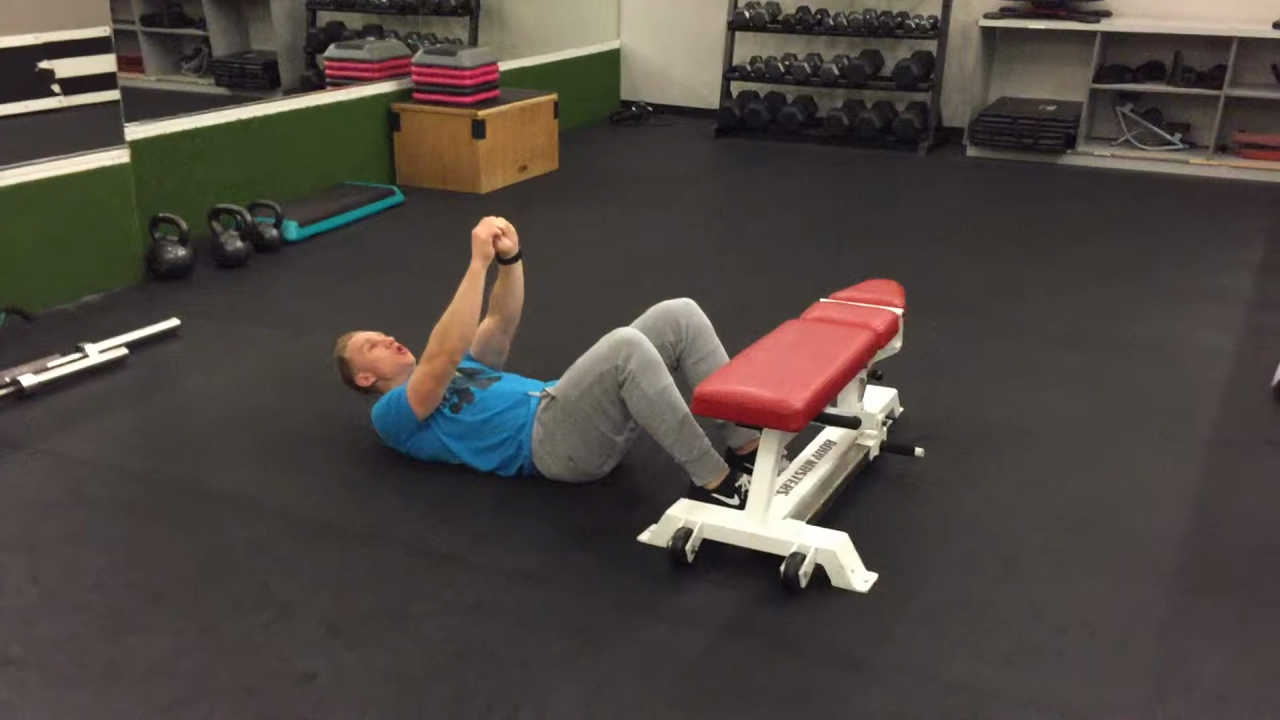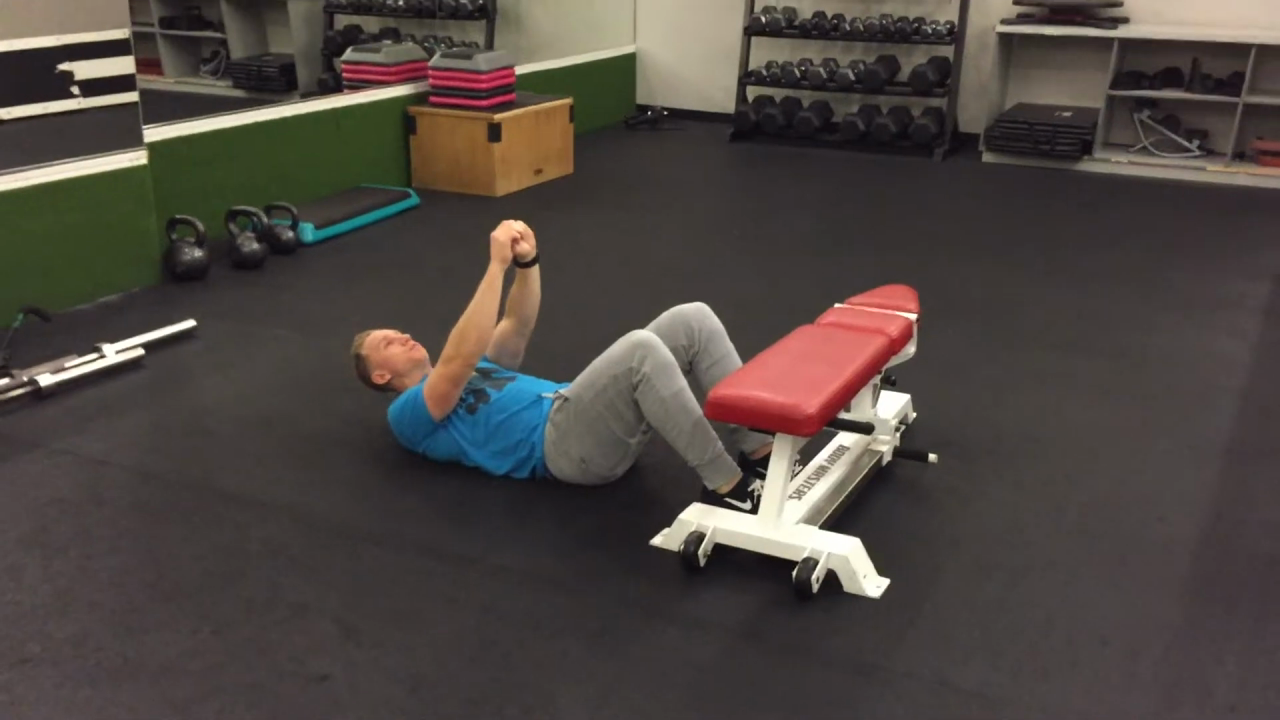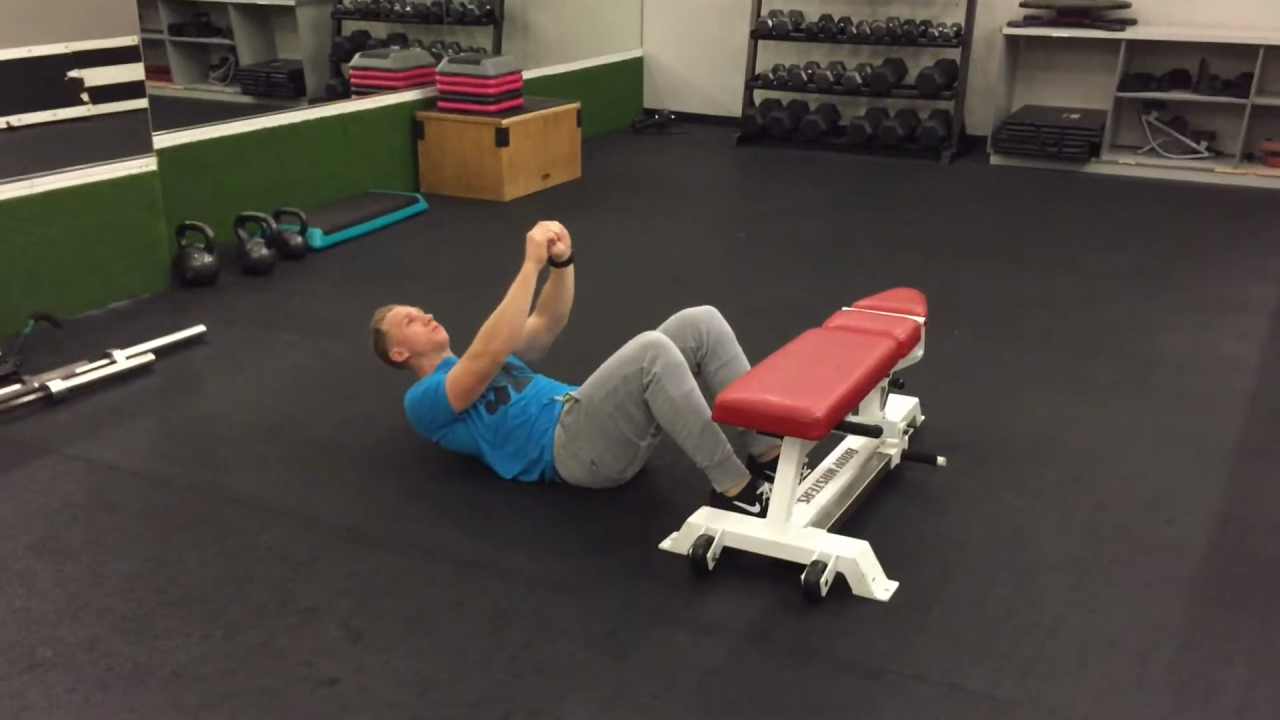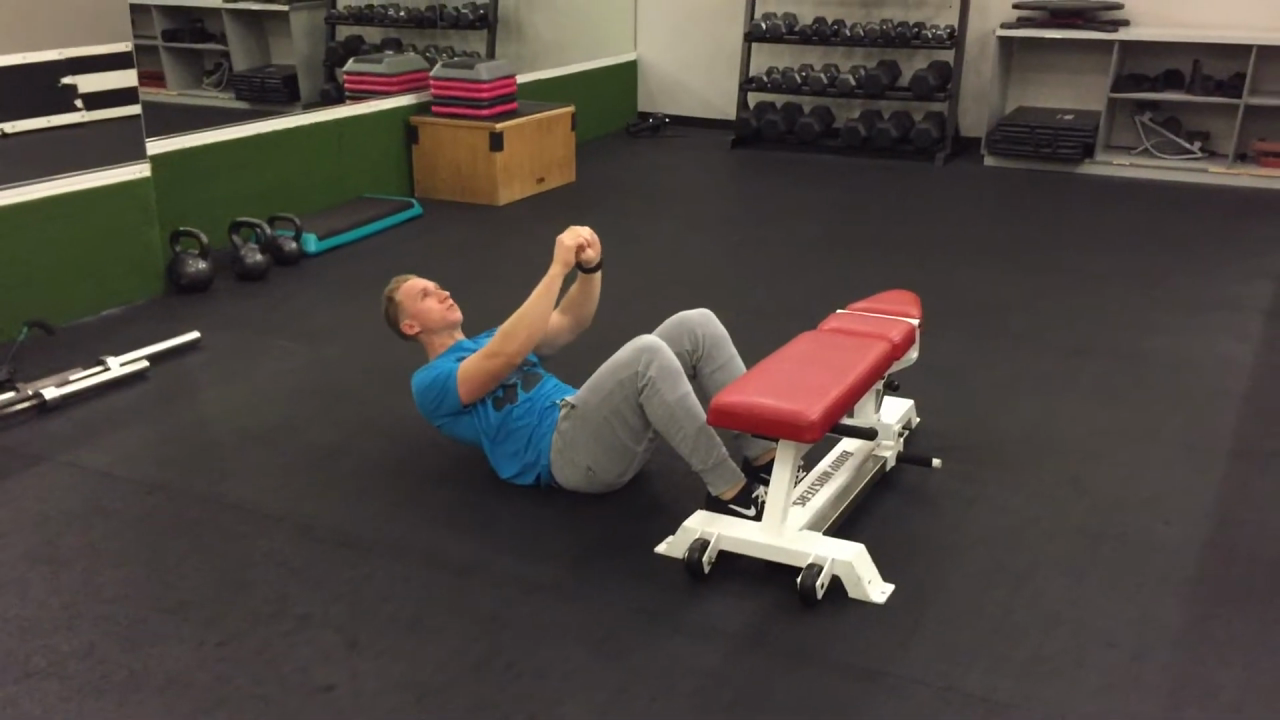
dt=0.4s
person 1, frame 1
left shoulder: (459, 373)
right shoulder: (394, 416)
left elbow: (501, 325)
right elbow: (442, 356)
left wrist: (509, 258)
right wrist: (478, 262)
left hip: (570, 414)
right hip: (549, 443)
left knee: (679, 316)
right knee: (627, 346)
left ankle: (747, 448)
right ankle: (713, 482)
person 1, frame 2
left shoulder: (468, 378)
right shoulder: (409, 415)
left elbow: (517, 327)
right elbow: (459, 358)
left wrist: (527, 261)
right wrist: (497, 265)
left hip: (579, 414)
right hip: (561, 444)
left knee: (693, 320)
right knee: (641, 349)
left ankle: (758, 452)
right ankle: (726, 486)
person 1, frame 3
left shoulder: (476, 367)
right shoulder: (424, 402)
left elbow: (548, 323)
right elbow: (490, 354)
left wrist: (561, 260)
right wrist: (531, 264)
left hip: (592, 422)
right hip: (572, 448)
left knee: (700, 323)
right knee: (652, 349)
left ankle: (766, 456)
right ankle: (734, 489)
person 1, frame 4
left shoulder: (487, 342)
right shoulder: (431, 384)
left elbow: (571, 323)
right elbow: (508, 355)
left wrist: (590, 266)
right wrist: (558, 267)
left hip: (594, 427)
right hip: (567, 453)
left knee: (696, 326)
right knee: (647, 354)
left ankle: (762, 458)
right ankle: (730, 492)
